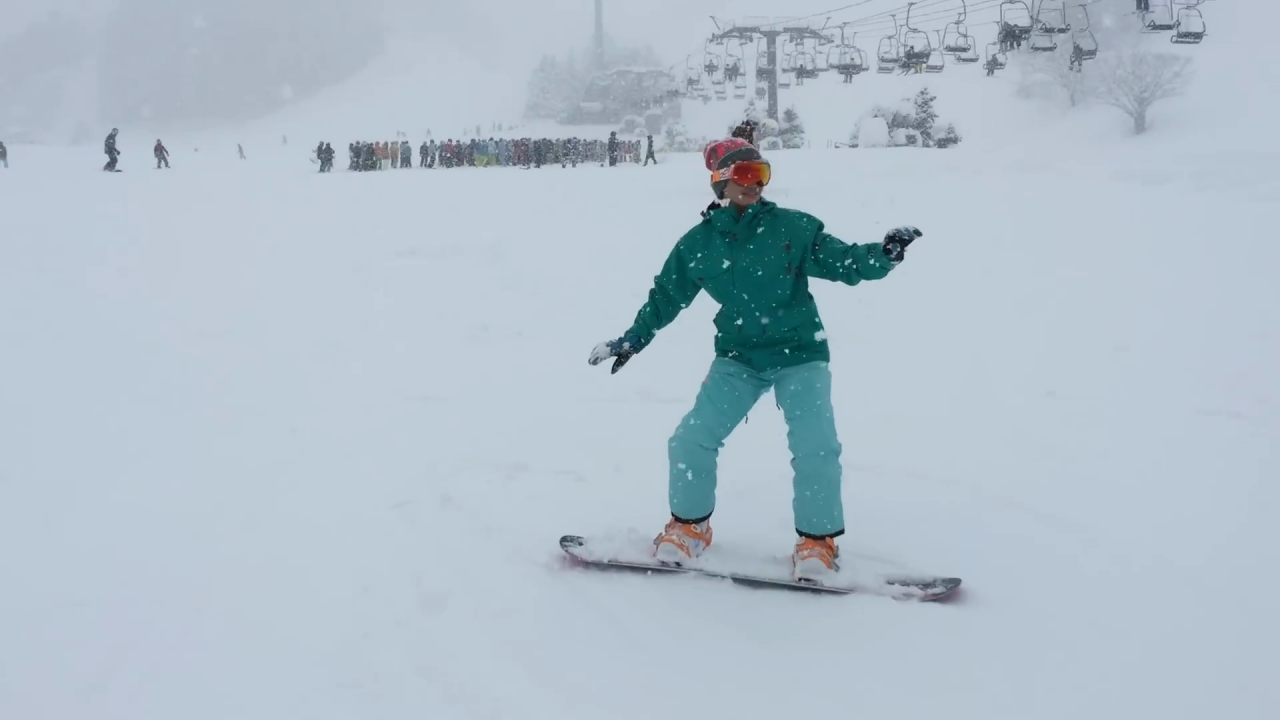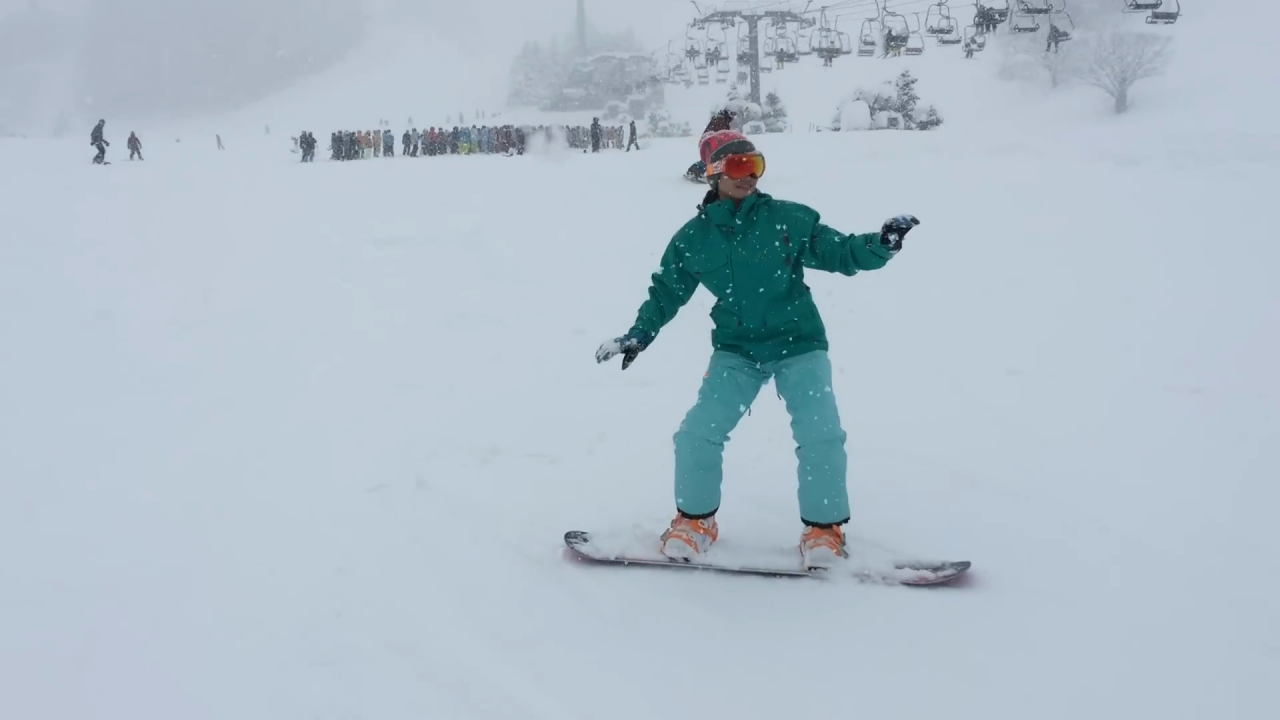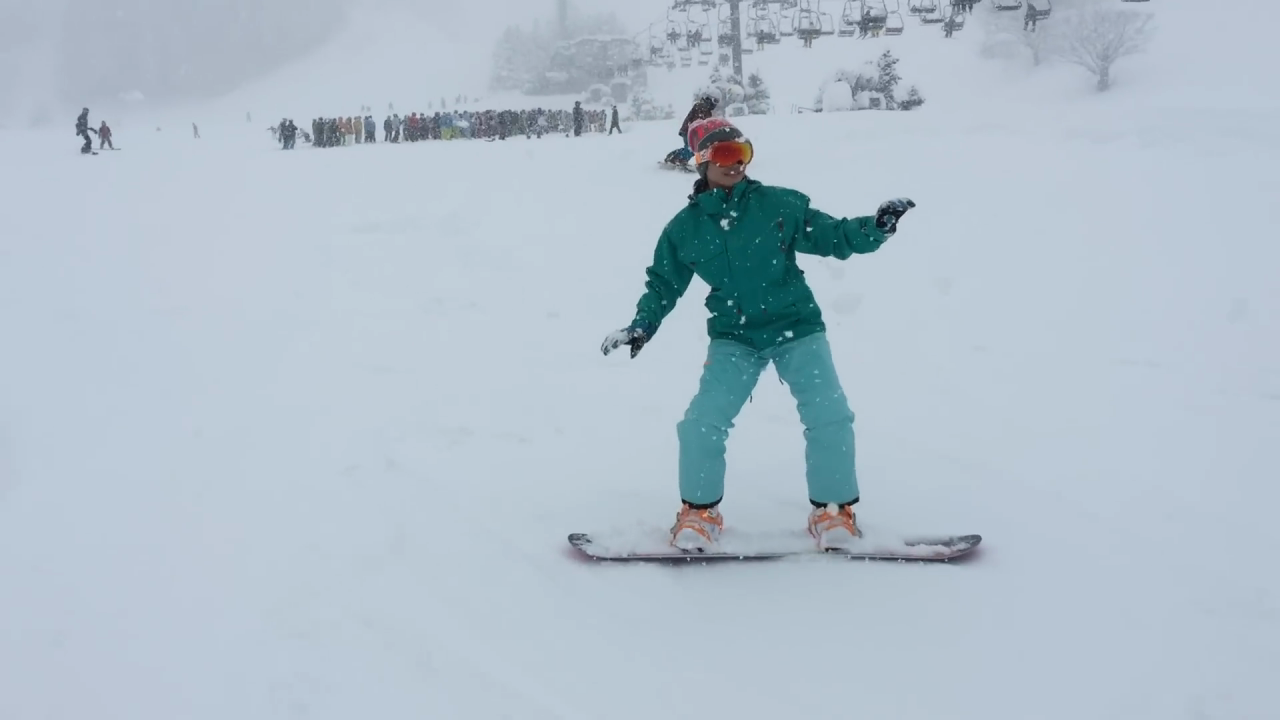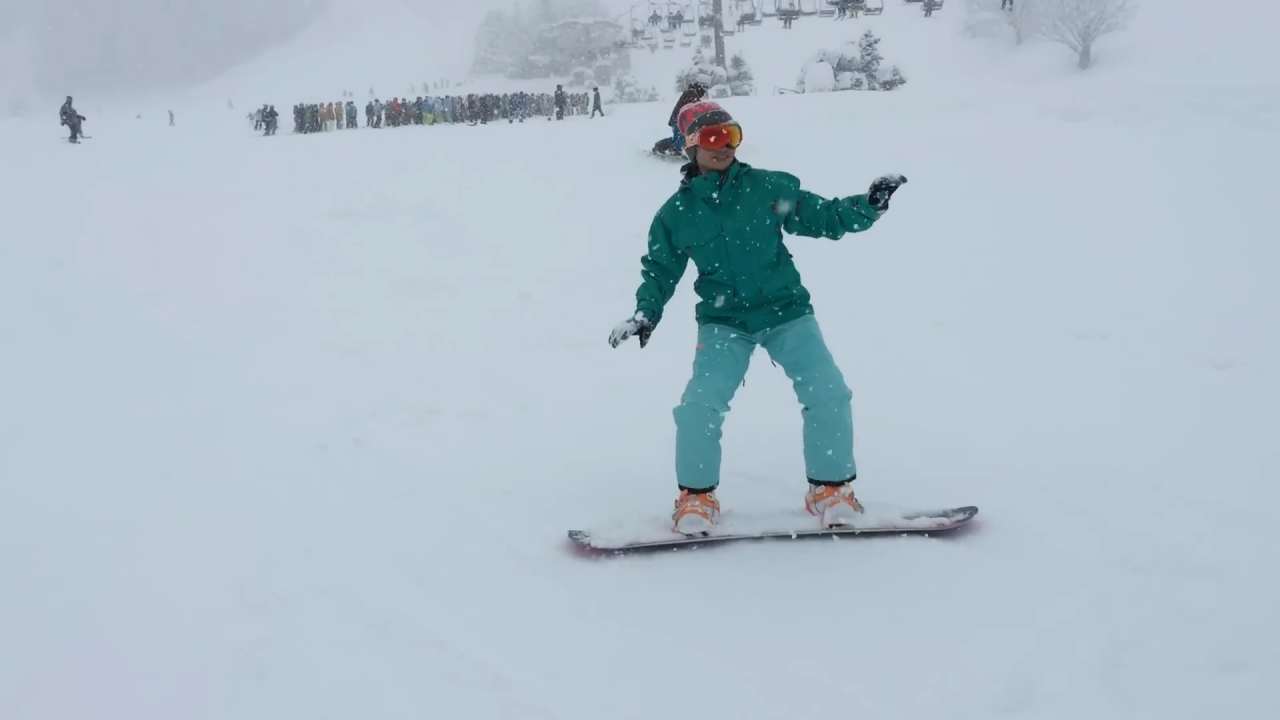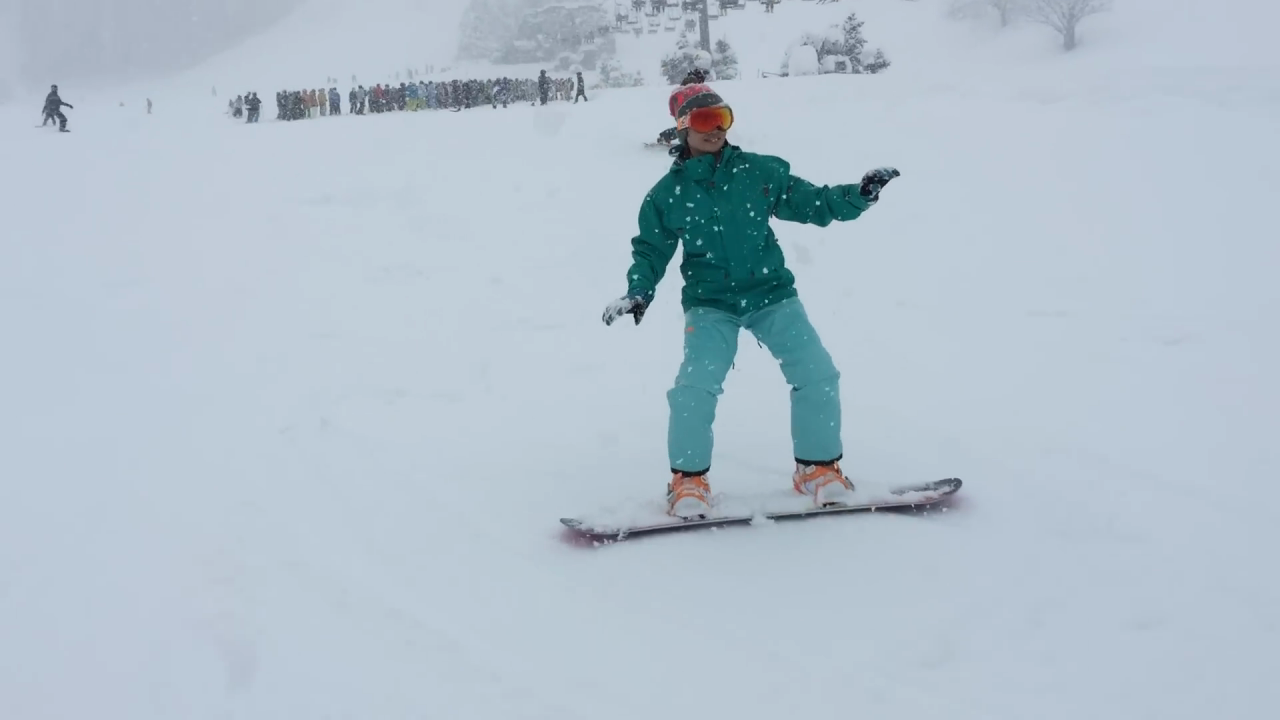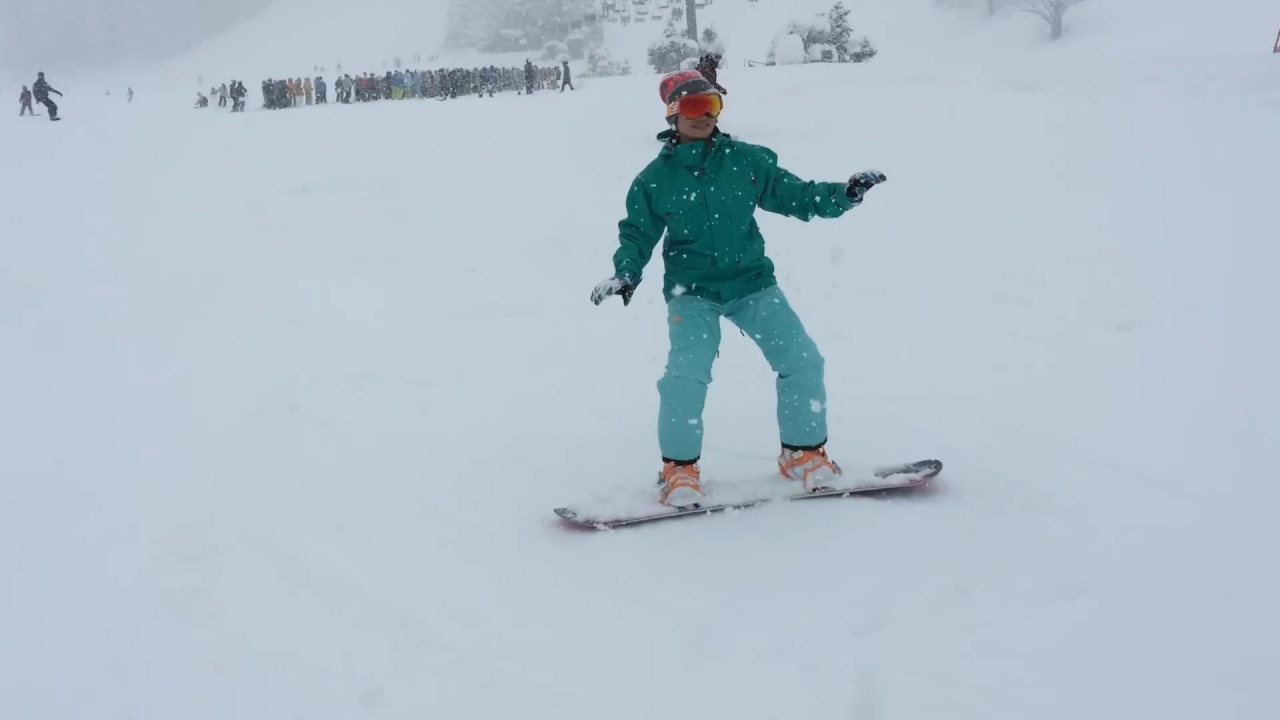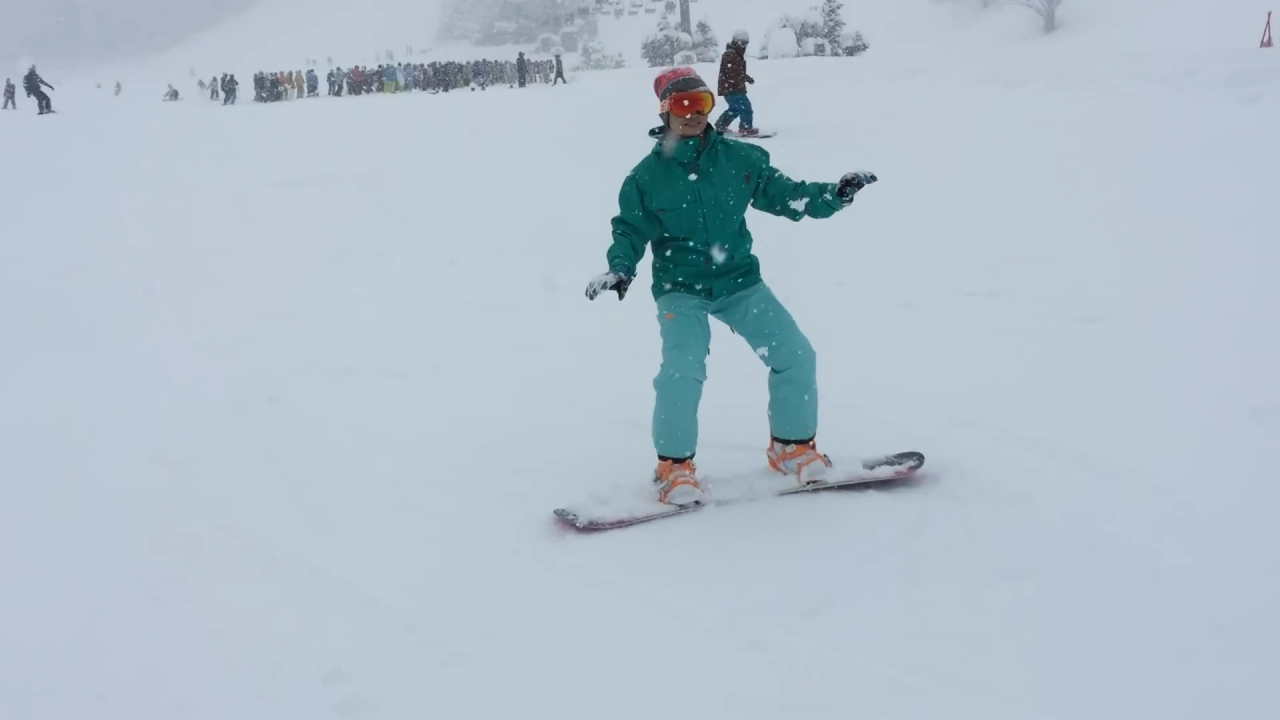
dt=0.2s
person 1, frame 1
left shoulder: (793, 227)
right shoulder: (696, 244)
left elbow: (842, 262)
right elbow: (666, 296)
left wrist: (883, 254)
right wrist: (634, 339)
left hip: (800, 354)
right hip: (738, 358)
left knee: (816, 445)
right knee: (692, 440)
left ankle: (817, 540)
right ankle: (689, 526)
person 1, frame 2
left shoulder: (788, 219)
right shoulder: (691, 239)
left elbow: (839, 253)
right elbow: (666, 293)
left wrist: (882, 244)
right wrist: (640, 335)
left hip: (799, 344)
right hip: (736, 350)
left knee: (822, 434)
right knee: (697, 434)
left ankle: (824, 528)
right ankle: (694, 521)
person 1, frame 3
left shoulder: (780, 204)
right shoulder: (684, 228)
left elbow: (832, 237)
right elbow: (663, 284)
left wrist: (876, 226)
right wrist: (643, 326)
left hip: (796, 328)
right hip: (734, 337)
left knee: (830, 414)
right knee: (703, 422)
left ankle: (832, 509)
right ankle: (699, 511)
person 1, frame 4
left shoulder: (770, 188)
right shoulder: (675, 212)
left elbow: (823, 217)
right elbow: (660, 271)
left wrist: (868, 206)
right wrist: (647, 313)
left hip: (786, 310)
right hip: (724, 320)
left knee: (829, 392)
right knee: (700, 404)
left ankle: (830, 488)
right ankle: (696, 495)
person 1, frame 5
left shoulder: (761, 171)
right shoulder: (666, 194)
left elbow: (812, 204)
right elbow: (650, 251)
left wrist: (859, 195)
right wrist: (639, 292)
left hip: (772, 293)
right hip: (709, 303)
left knee: (817, 373)
right knee: (694, 386)
left ankle: (818, 468)
right ankle: (688, 479)
person 1, frame 6
left shoulder: (748, 160)
right shoulder: (654, 179)
left elbow: (796, 197)
right elbow: (637, 234)
left wrist: (845, 194)
right wrist: (626, 273)
left hip: (753, 282)
right hip: (692, 291)
left knee: (802, 359)
right knee: (686, 374)
left ankle: (803, 452)
right ankle: (678, 467)
person 1, frame 7
left shoulder: (740, 158)
right shoulder: (647, 175)
left elbow: (786, 196)
right elbow: (629, 230)
left wrist: (835, 195)
right wrist: (621, 269)
left hip: (740, 280)
right hip: (681, 288)
left knee: (795, 354)
right knee: (682, 371)
left ankle: (792, 446)
right ankle: (674, 465)
